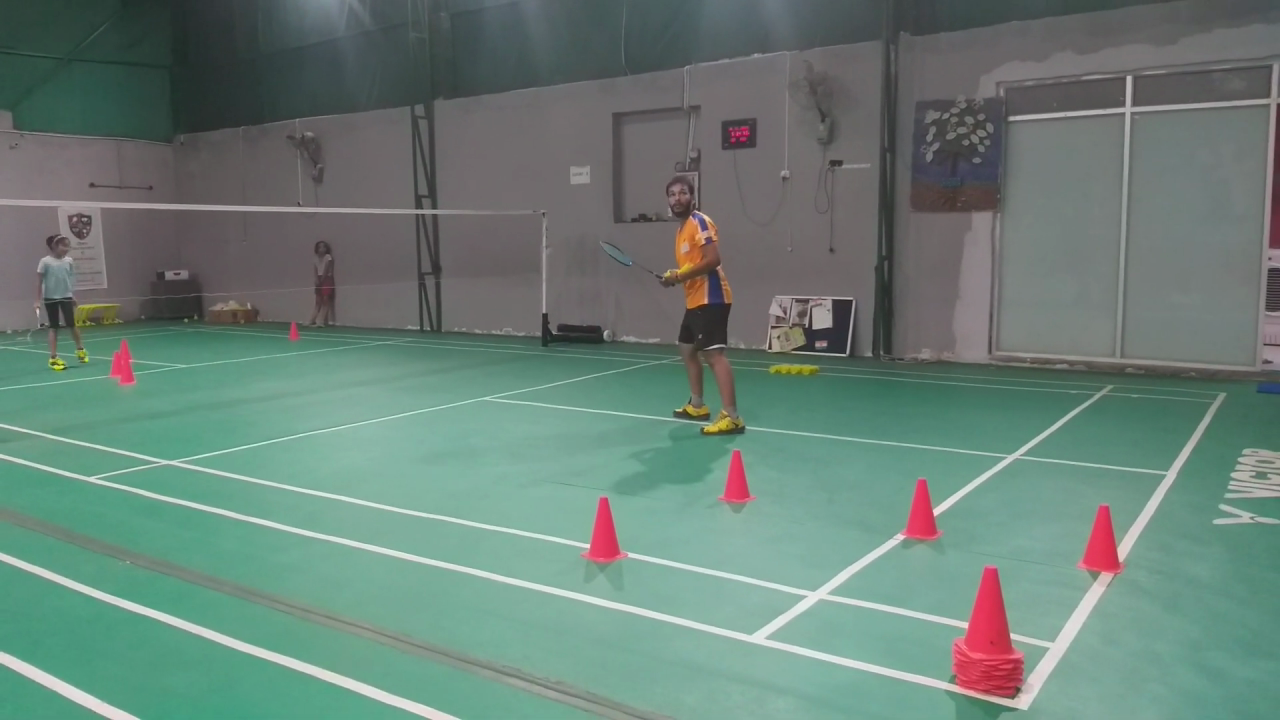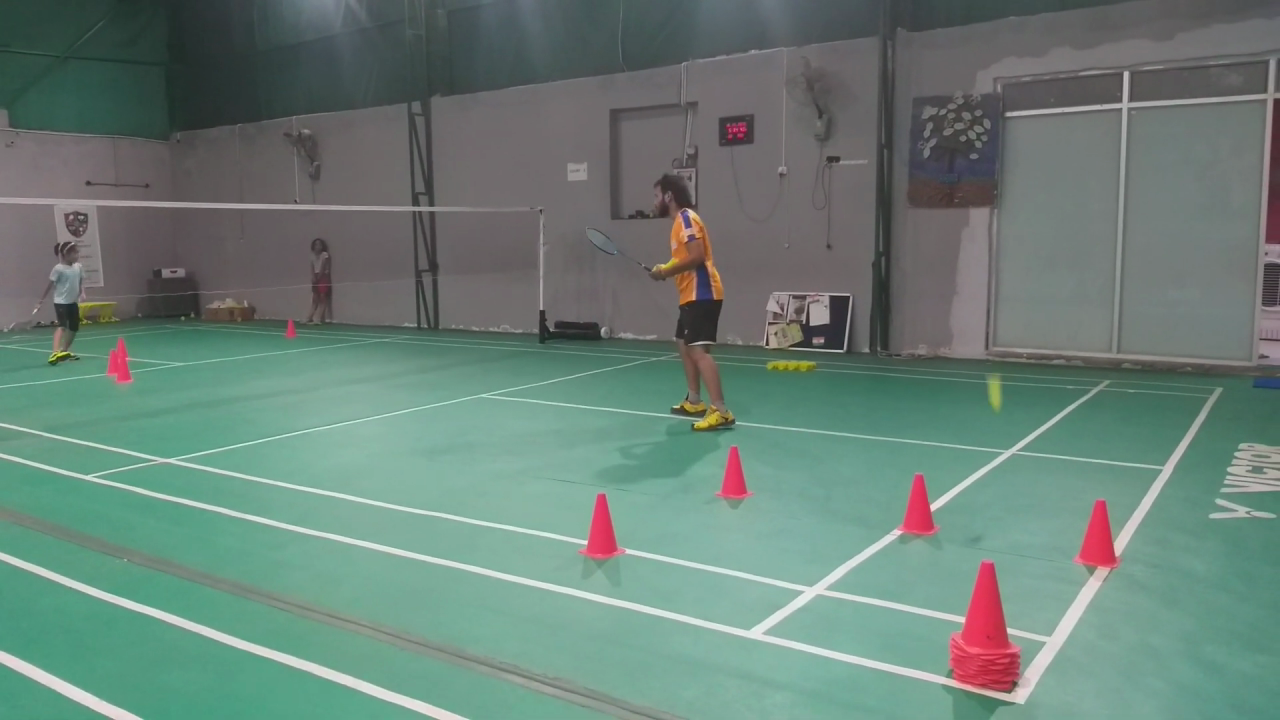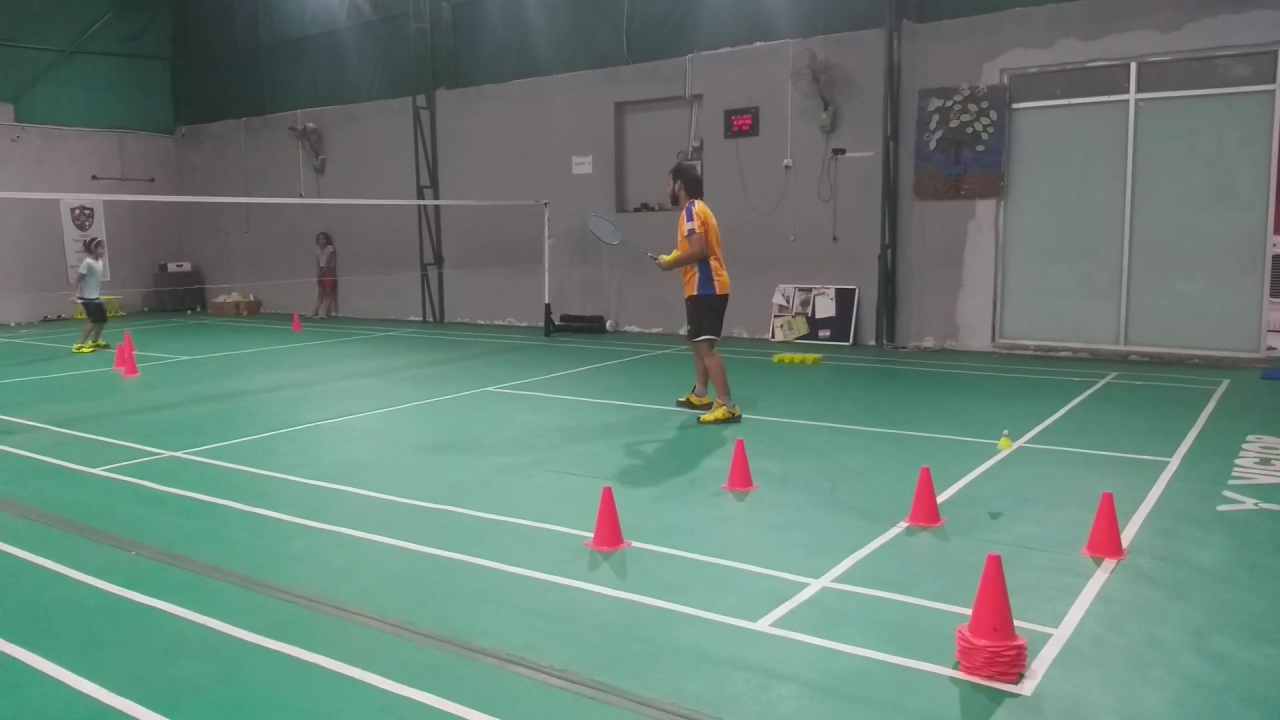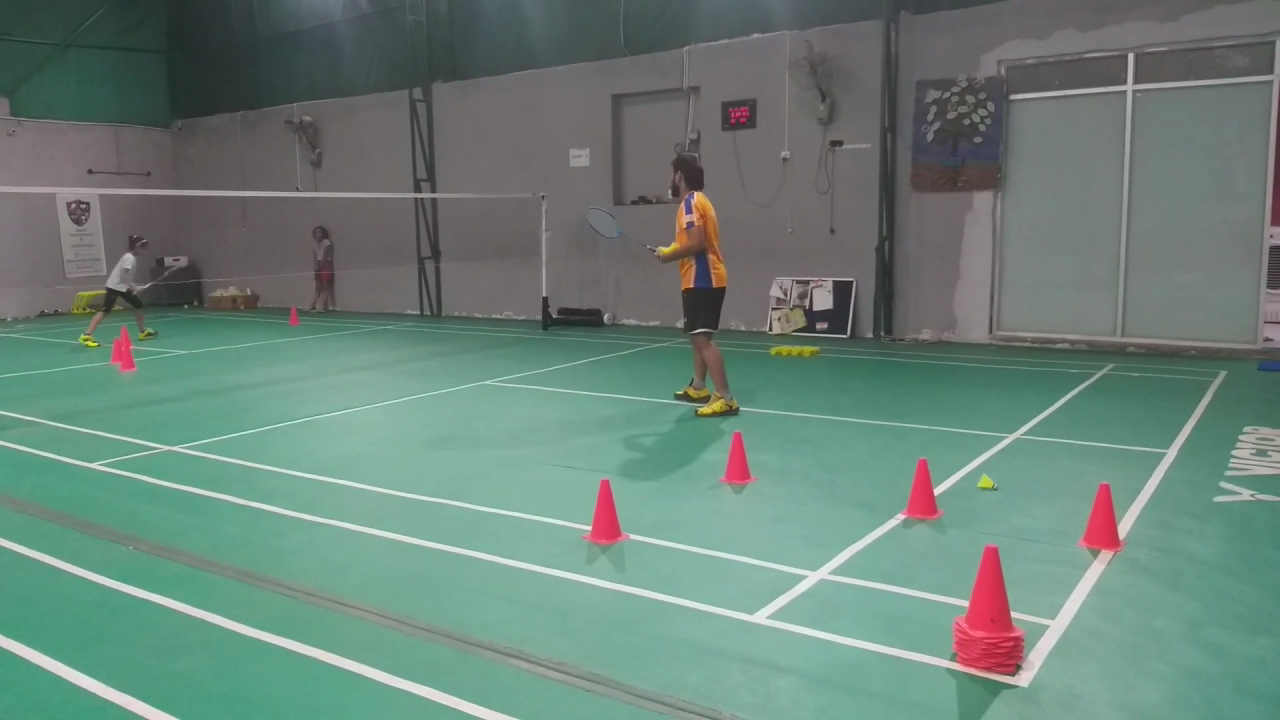
dt=0.4s
person 1, frame 1
left shoulder: (700, 222)
right shoulder: (682, 228)
left elbow: (713, 259)
left wrist: (680, 274)
right wrist: (675, 277)
left hip: (711, 299)
right hip: (695, 301)
left knee: (714, 355)
right knee: (687, 350)
left ankle: (731, 416)
right ankle: (697, 405)
person 1, frame 2
left shoulder: (686, 218)
right shoulder: (681, 221)
left elbow: (697, 257)
left wrist: (665, 270)
right wrist: (666, 271)
left hip: (701, 294)
right hip: (693, 294)
left knee: (699, 350)
right knee: (685, 346)
left ankle: (720, 410)
right ankle: (694, 402)
person 1, frame 3
left shoulder: (691, 210)
right shoulder: (698, 209)
left elbow: (697, 251)
left wrist: (669, 263)
right wrist: (673, 259)
left hip: (704, 288)
right hip: (708, 286)
left knee: (705, 345)
right knee: (699, 343)
left ankle: (727, 406)
right ankle: (700, 395)
person 1, frame 4
left shoulder: (690, 202)
right shoulder: (698, 201)
left elbow: (696, 244)
left wrist: (667, 256)
right wrist: (671, 251)
left hip: (701, 281)
right hip: (705, 279)
left knee: (703, 338)
right knee: (697, 336)
left ankle: (725, 399)
right ankle: (698, 388)
